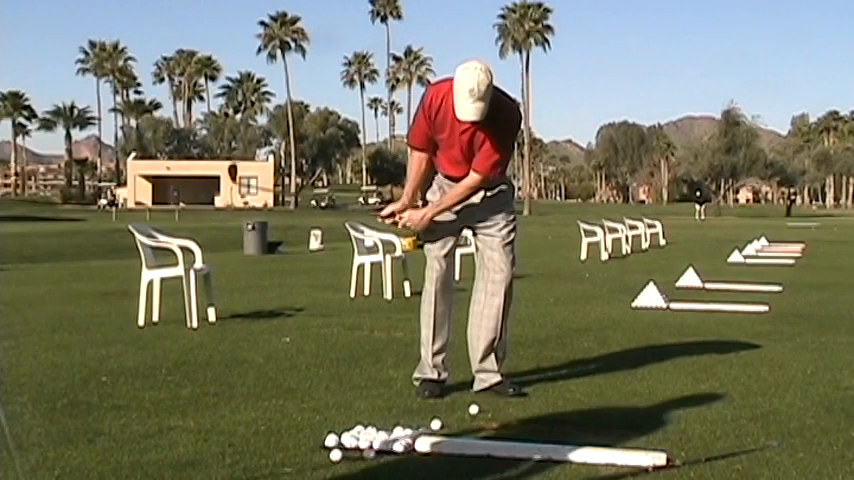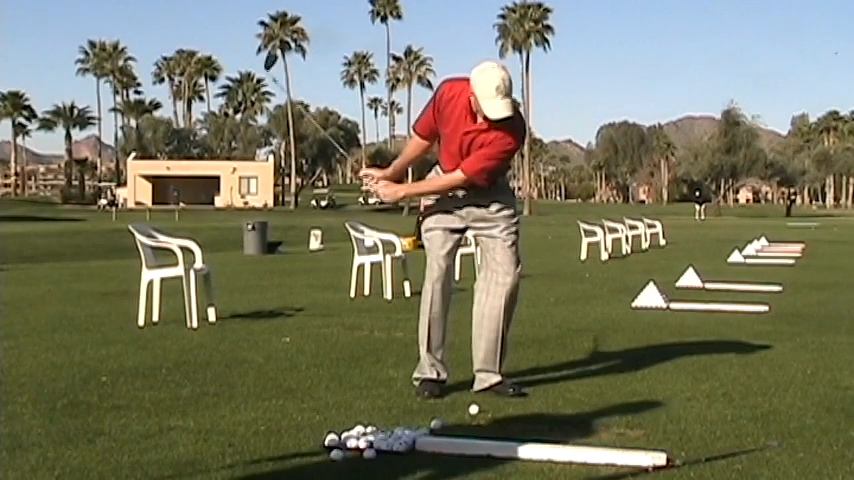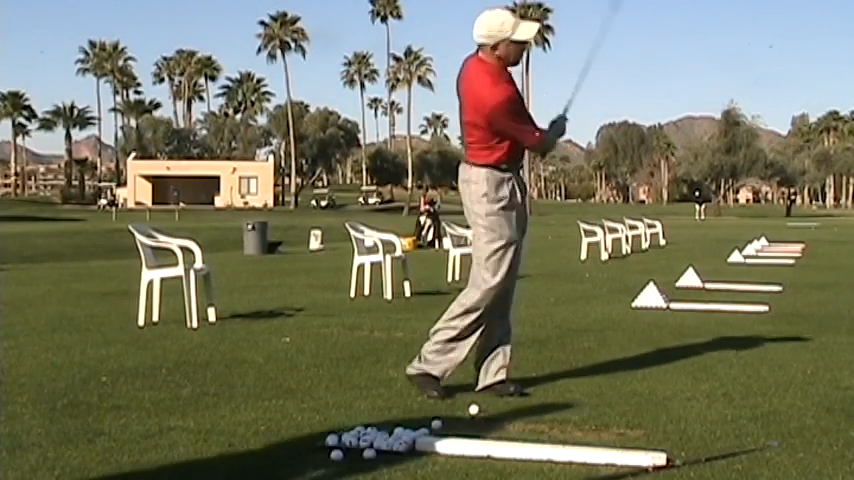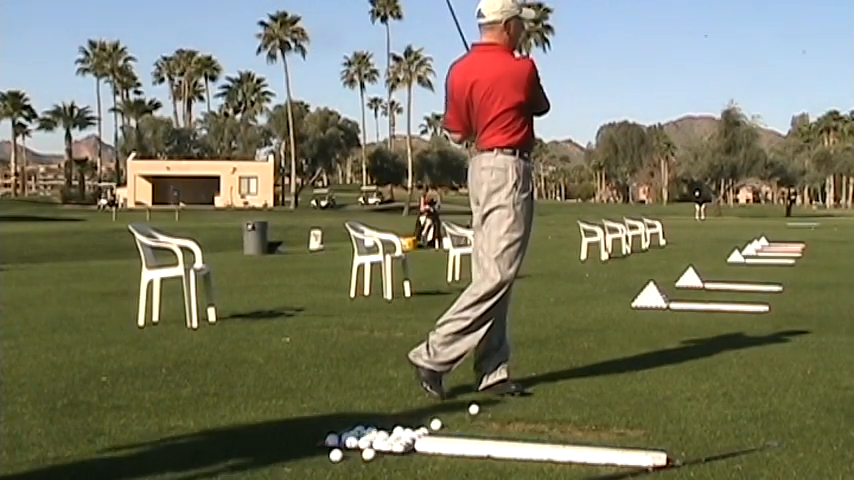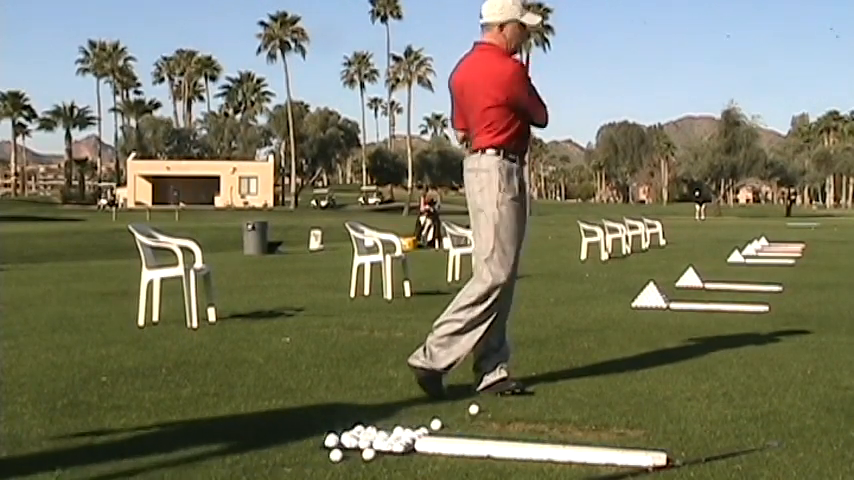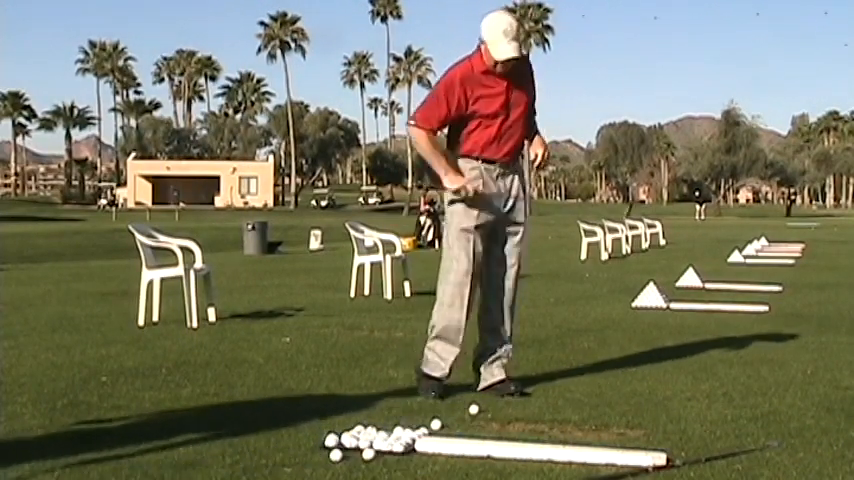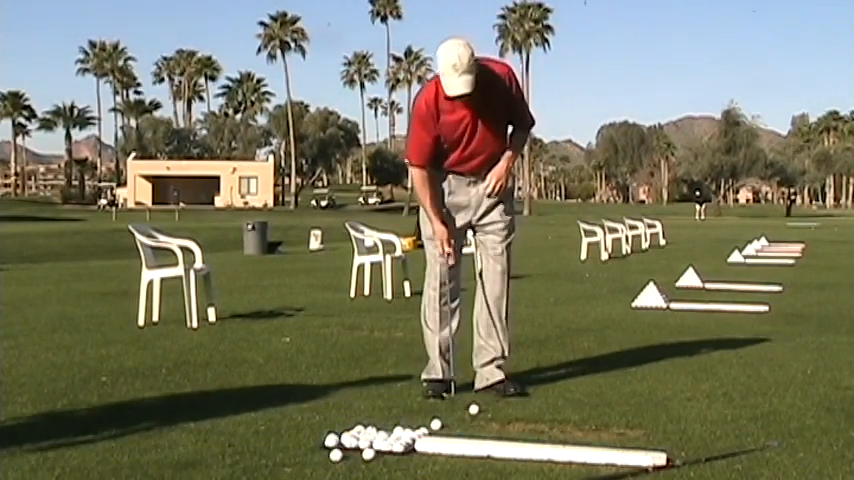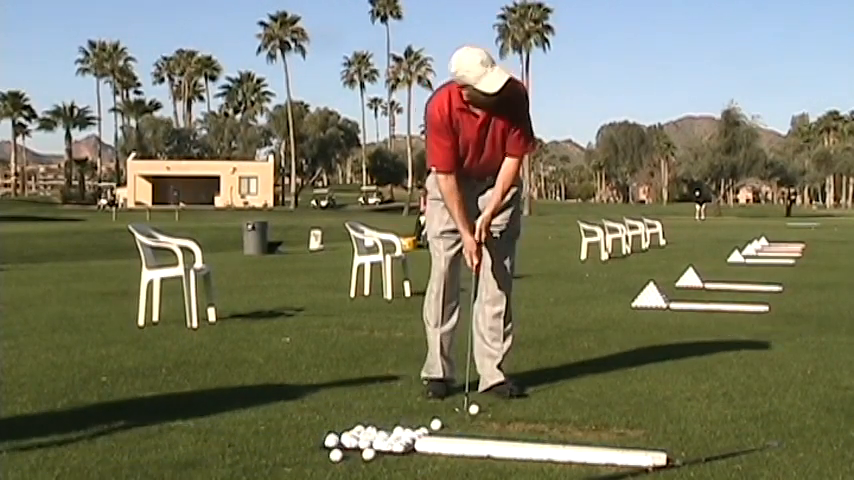
dt=0.5s
person 1, frame 1
left shoulder: (507, 115)
right shoulder: (434, 96)
left elbow: (479, 177)
right elbow: (421, 152)
left wrist: (428, 213)
right wrist: (407, 200)
left hip: (491, 194)
right hip: (443, 186)
left knee: (498, 274)
right knee: (438, 273)
left ankle: (488, 371)
right ankle: (430, 371)
person 1, frame 2
left shoulder: (511, 131)
right shoulder: (448, 94)
left elbow: (463, 178)
right elbow: (423, 136)
left wrist: (397, 187)
right wrist: (391, 173)
left hip: (491, 197)
right hip: (444, 191)
left knee: (504, 276)
right knee: (437, 275)
left ankle: (487, 372)
right ankle: (431, 370)
person 1, frame 3
left shoulder: (475, 66)
right shoulder: (496, 95)
right elbow: (538, 143)
left wrist: (538, 132)
right wrist: (554, 131)
left hip: (504, 178)
right hip: (490, 184)
left knee: (502, 278)
right knee: (489, 280)
left ankle: (492, 371)
right ankle: (430, 363)
person 1, frame 4
left shoulder: (458, 71)
right shoulder: (521, 68)
left elbow: (457, 134)
right elbow: (541, 107)
left hip: (482, 166)
right hip: (509, 169)
left knee: (490, 272)
right knee: (497, 274)
left ankle: (491, 371)
right ankle: (433, 354)
person 1, frame 5
left shoulder: (463, 69)
right shoulder: (509, 69)
right elbow: (541, 118)
left hip: (480, 165)
right hip: (499, 170)
left knee: (498, 274)
right knee: (493, 275)
left ankle: (491, 369)
right ankle: (432, 357)
person 1, frame 6
left shoulder: (523, 69)
right shoulder: (461, 77)
right elbow: (419, 129)
left wrist: (535, 138)
right wrist: (447, 173)
left hip: (512, 177)
right hip: (470, 178)
left knee: (504, 276)
right knee: (460, 272)
left ankle: (493, 369)
right ankle: (436, 365)
person 1, frame 7
left shoulder: (503, 77)
right shoulder: (428, 99)
left elbow: (523, 124)
right elbow: (418, 166)
left wrist: (506, 162)
right wrist: (436, 222)
left hip: (492, 184)
right hip: (447, 185)
left knee: (495, 275)
right knee: (441, 279)
left ankle: (491, 369)
right ankle: (438, 371)
person 1, frame 8
left shoulder: (514, 94)
right shoulder: (440, 107)
left elbow: (514, 158)
right elbow: (445, 175)
left wrist: (489, 214)
right wrist: (465, 233)
left hip: (499, 186)
right hip: (451, 187)
left knee: (498, 277)
right knee: (443, 273)
left ankle: (492, 371)
right ankle: (437, 370)
